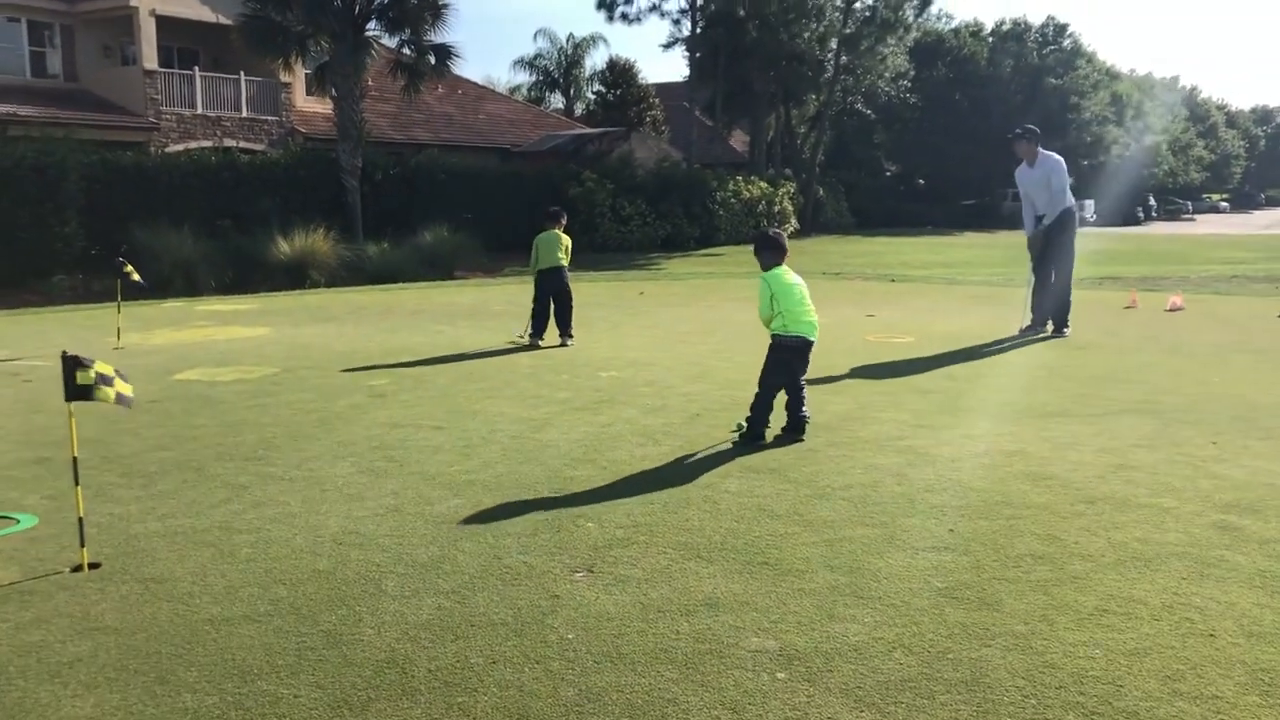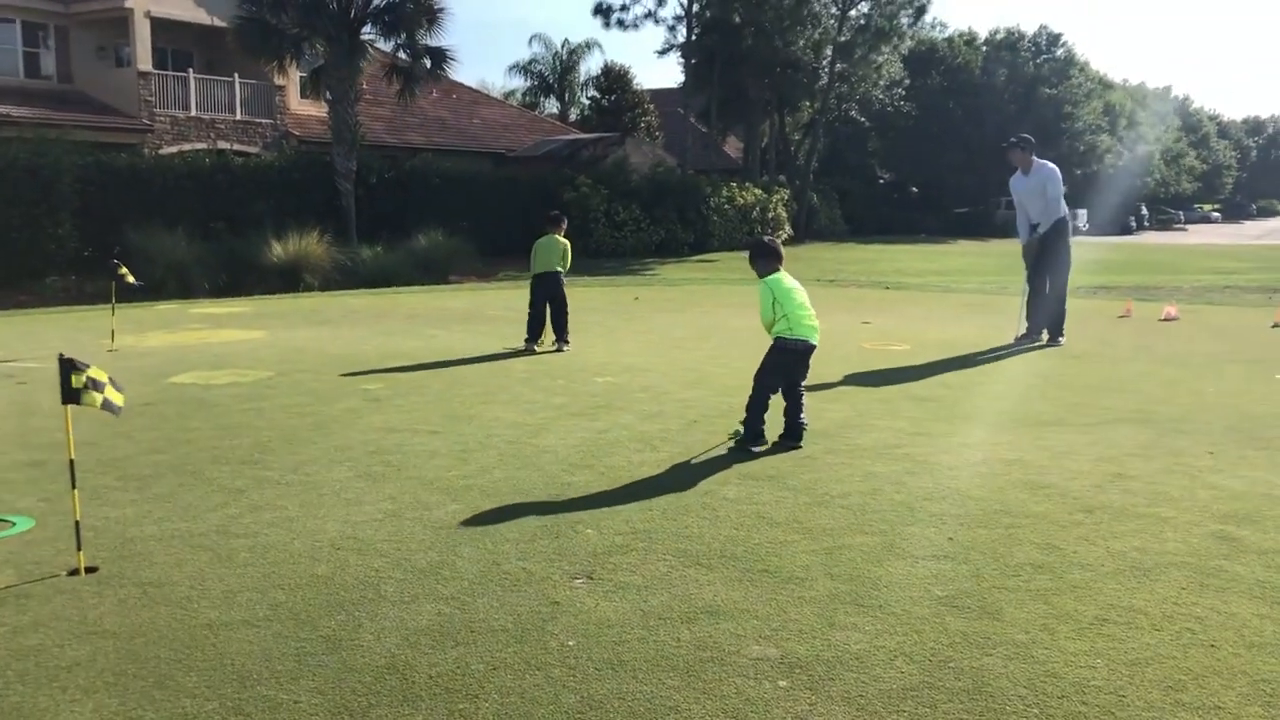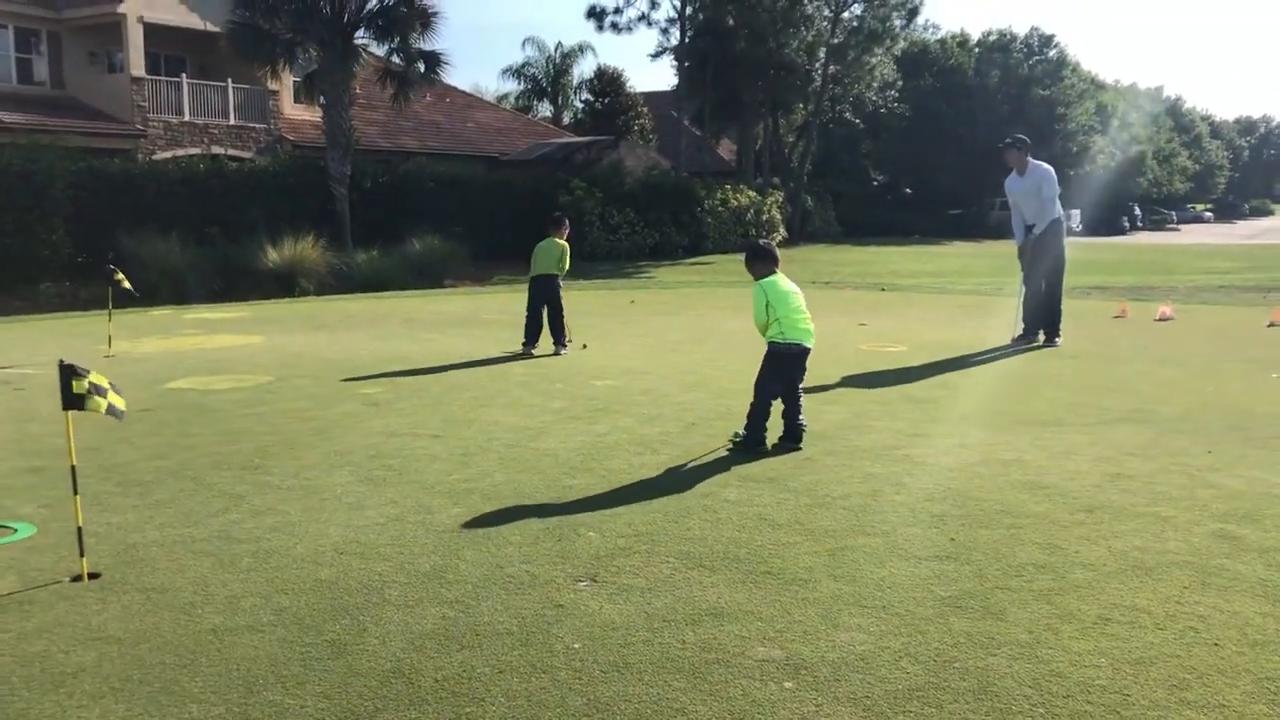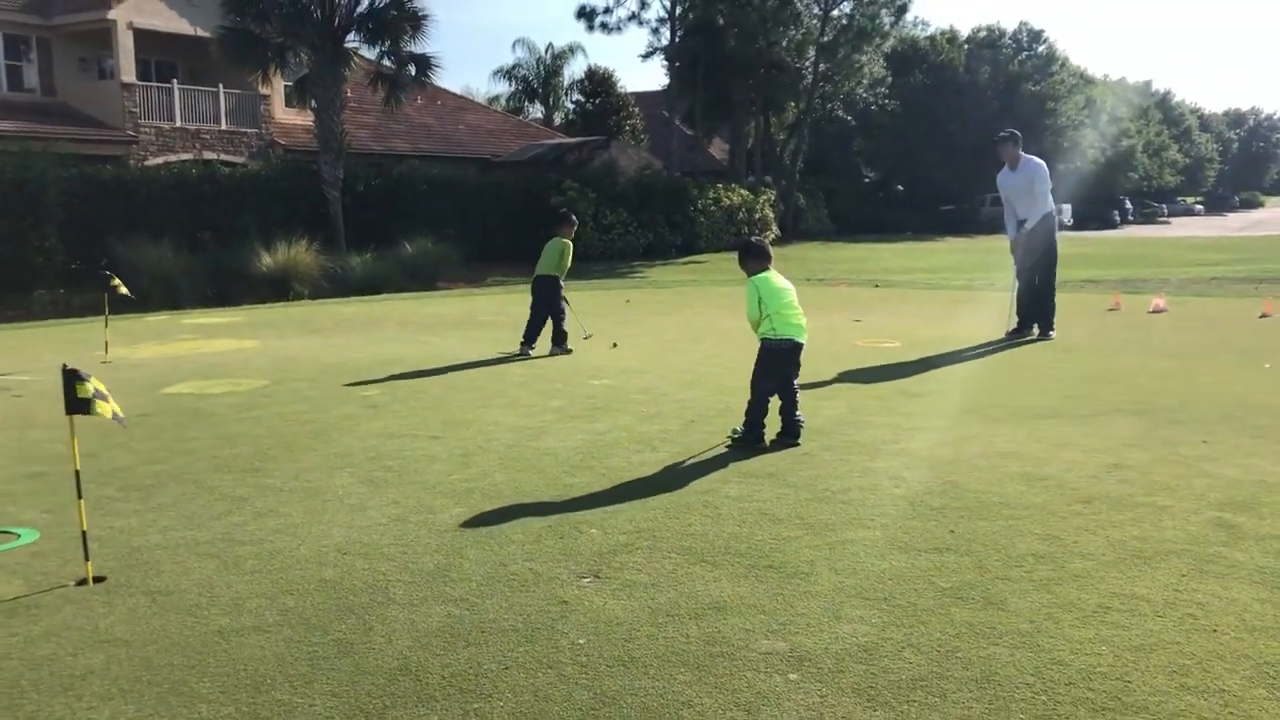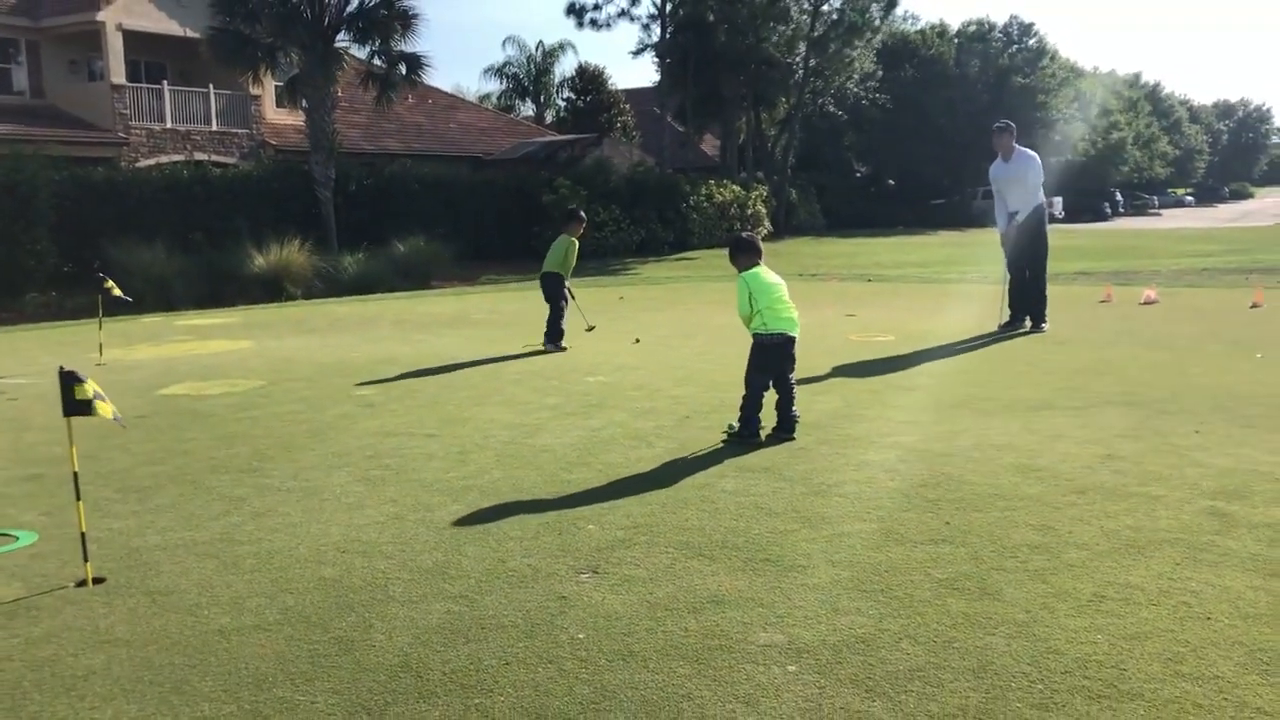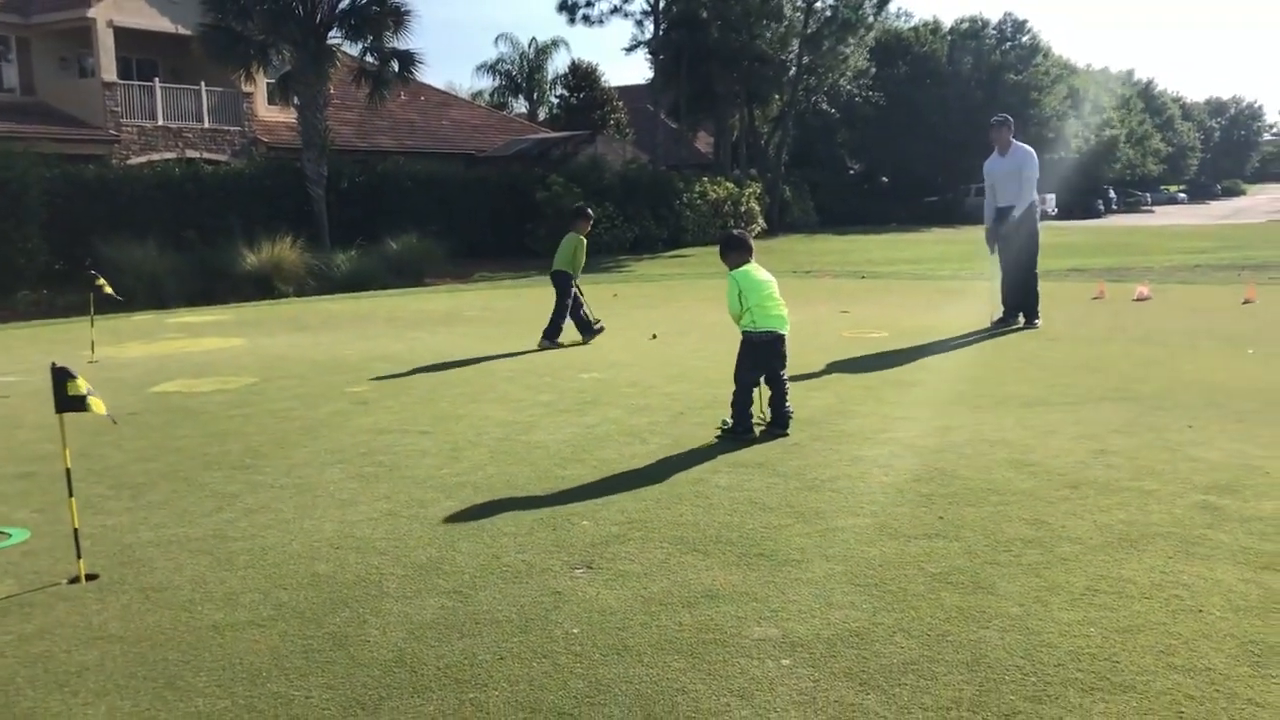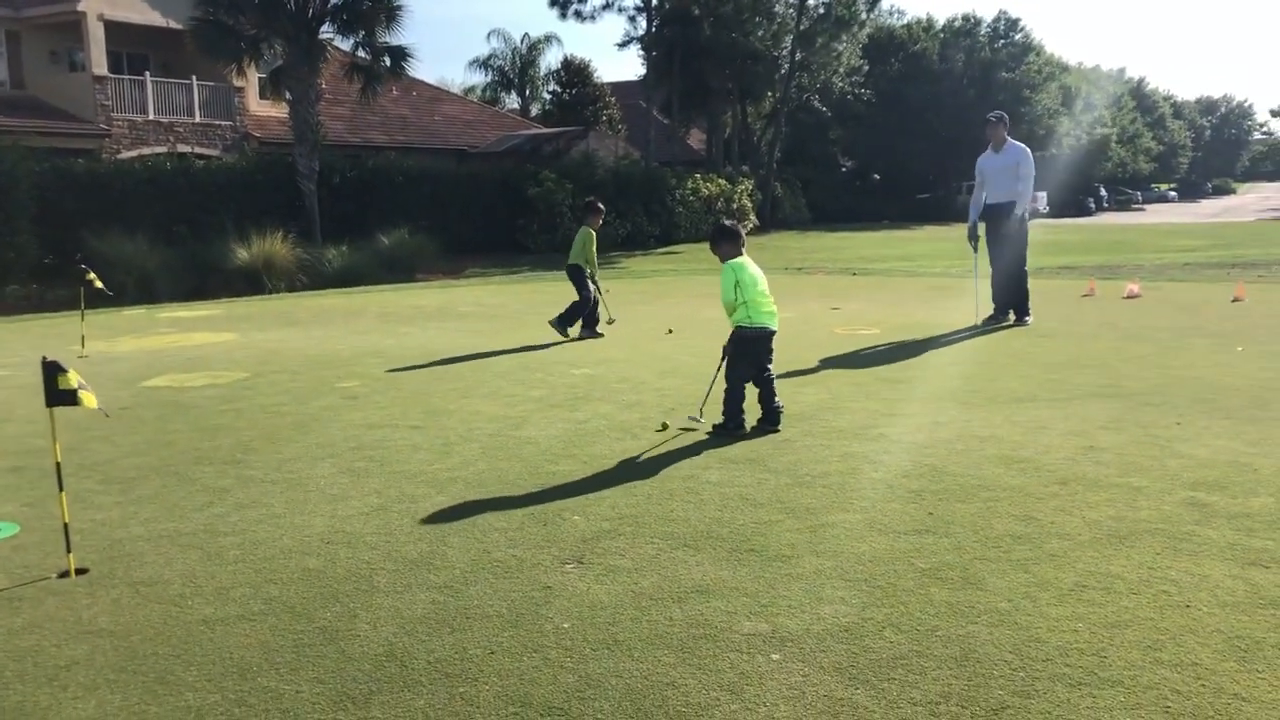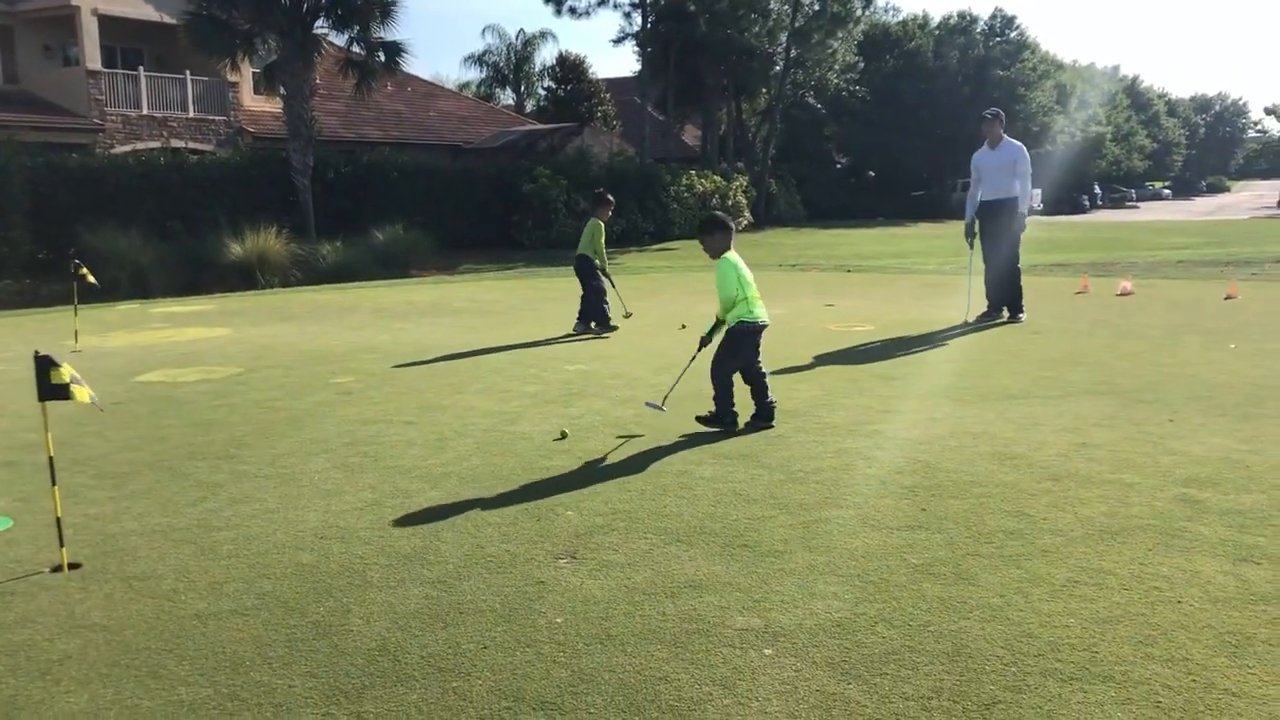
dt=0.2s
person 1, frame 1
left shoulder: (768, 279)
right shoulder: (796, 278)
left elbow: (765, 314)
right elbow: (799, 309)
left wrist: (774, 329)
left hip: (786, 338)
right hip: (808, 336)
left knee: (768, 385)
right knee: (795, 383)
left ankle: (755, 432)
right ankle: (796, 427)
person 1, frame 2
left shoulder: (768, 283)
right shoulder: (794, 283)
left elbow: (767, 317)
left wrist: (774, 333)
left hip: (787, 341)
right hip: (808, 341)
left knee: (763, 384)
right knee: (794, 388)
left ankle: (753, 434)
right ankle: (793, 434)
person 1, frame 3
left shoulder: (763, 286)
right shoulder: (792, 286)
left elbow: (761, 320)
right elbow: (795, 315)
left wrist: (768, 335)
left hip: (782, 345)
right hip: (804, 343)
left knee: (764, 391)
right knee: (793, 391)
left ankle: (754, 439)
right ankle: (793, 436)
person 1, frame 4
left shoulder: (755, 283)
right shoulder: (785, 282)
left elbow: (753, 316)
right elbow: (788, 312)
left wrist: (761, 332)
left hip: (774, 342)
right hip: (797, 339)
left knee: (761, 389)
right knee: (789, 387)
left ankle: (753, 435)
right ankle: (790, 432)
person 1, frame 5
left shoulder: (745, 279)
right shoulder: (775, 277)
left elbow: (745, 312)
right elbow: (781, 307)
left wrist: (753, 327)
left hip: (767, 336)
right hip: (789, 334)
left knee: (754, 384)
right knee: (785, 382)
left ankle: (748, 430)
right ankle: (786, 427)
person 1, frame 6
left shoulder: (735, 276)
right shoulder: (766, 275)
left elbow: (734, 310)
left wrist: (744, 324)
left hip: (756, 334)
right hip: (779, 331)
left knee: (744, 380)
right knee: (777, 379)
left ankle: (741, 426)
right ankle: (780, 422)
person 1, frame 7
left shoulder: (730, 267)
right shoulder: (753, 267)
left elbow: (729, 301)
left wrist: (733, 318)
right wrist: (732, 339)
left hip: (748, 329)
right hip: (768, 326)
left knee: (735, 377)
right knee: (763, 374)
left ankle: (733, 423)
right ankle: (771, 418)
person 1, frame 8
left shoulder: (725, 262)
right shoulder: (733, 261)
left elbow: (729, 296)
left wrist: (720, 316)
right wrist: (710, 332)
left hip: (743, 324)
right hip: (752, 322)
left knee: (720, 368)
right knee: (752, 370)
left ankle: (724, 416)
right ankle: (764, 414)
person 2, frame 1
left shoulder: (1054, 162)
right shoulder: (1020, 173)
left elbow: (1060, 198)
right elbow: (1027, 204)
left wrist: (1042, 227)
right wrist: (1030, 234)
left hip: (1063, 217)
right hip: (1041, 221)
left knee: (1062, 271)
right knee: (1040, 273)
left ankle: (1061, 323)
right ankle: (1039, 321)
person 2, frame 2
left shoulder: (1049, 171)
right shoulder: (1015, 181)
left elbow: (1054, 206)
right elbow: (1021, 213)
left wrist: (1037, 236)
right wrist: (1025, 242)
left hip: (1057, 226)
right hip: (1035, 230)
left knee: (1057, 281)
right knee: (1035, 282)
left ankle: (1056, 331)
right ankle: (1035, 329)
person 2, frame 3
left shoulder: (1044, 172)
right shoulder: (1010, 182)
left elbow: (1050, 207)
right elbow: (1016, 214)
left wrist: (1033, 236)
right wrist: (1020, 243)
left hip: (1051, 228)
right hip: (1030, 232)
left knee: (1052, 282)
right knee: (1031, 283)
left ankle: (1053, 332)
right ankle: (1031, 330)
person 2, frame 4
left shoulder: (1036, 166)
right shoulder: (1002, 177)
left elbow: (1042, 202)
right elbow: (1009, 209)
left wrist: (1025, 231)
right wrist: (1013, 237)
left hip: (1043, 222)
right hip: (1022, 227)
left knee: (1045, 276)
right knee: (1024, 278)
left ankle: (1047, 325)
right ankle: (1025, 324)
person 2, frame 5
left shoulder: (1029, 159)
right shoulder: (995, 169)
left elbow: (1033, 193)
right elbow: (999, 201)
left wrist: (1016, 223)
right wrist: (1003, 230)
left hip: (1033, 215)
right hip: (1012, 220)
left knee: (1036, 269)
right knee: (1015, 271)
left ankle: (1039, 318)
right ankle: (1017, 317)
person 2, frame 6
left shoulder: (1026, 154)
right shoulder: (990, 163)
left elbow: (1029, 189)
right elbow: (990, 195)
left wrist: (1014, 216)
right wrist: (989, 225)
left hip: (1024, 213)
right hip: (1003, 215)
left knee: (1027, 266)
right knee: (1008, 268)
left ankle: (1032, 315)
right ankle: (1010, 313)
person 2, frame 7
left shoulder: (1020, 152)
right shoulder: (983, 159)
left elbow: (1027, 186)
right elbow: (978, 191)
left wrist: (1017, 214)
right wrist: (972, 222)
left hip: (1014, 212)
right hip: (992, 212)
left knee: (1016, 264)
right knee: (997, 265)
left ankle: (1022, 312)
right ankle: (1001, 310)
person 2, frame 8
left shoulder: (1016, 149)
right shoulder: (978, 156)
left elbow: (1025, 183)
right elbow: (974, 188)
left wrist: (1022, 213)
right wrist: (969, 220)
left hip: (1008, 207)
right hip: (986, 210)
left knee: (1010, 260)
right knee: (991, 262)
left ankle: (1016, 309)
right ankle: (995, 307)
